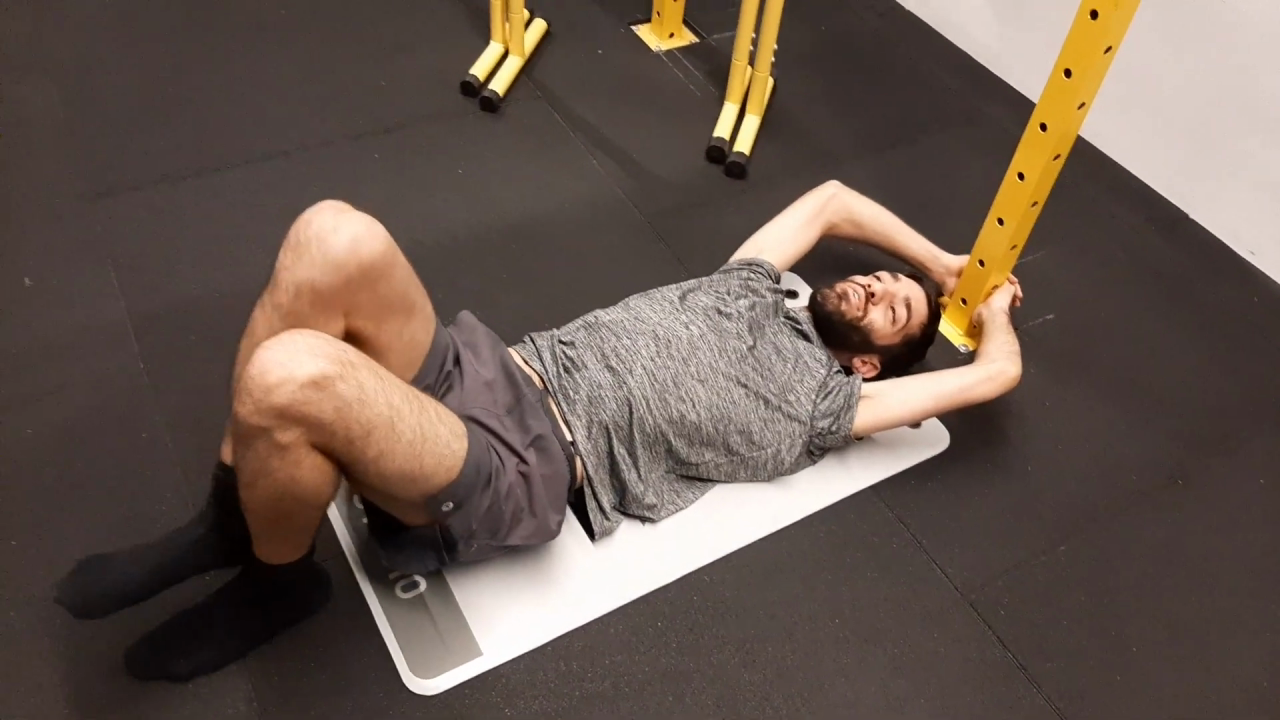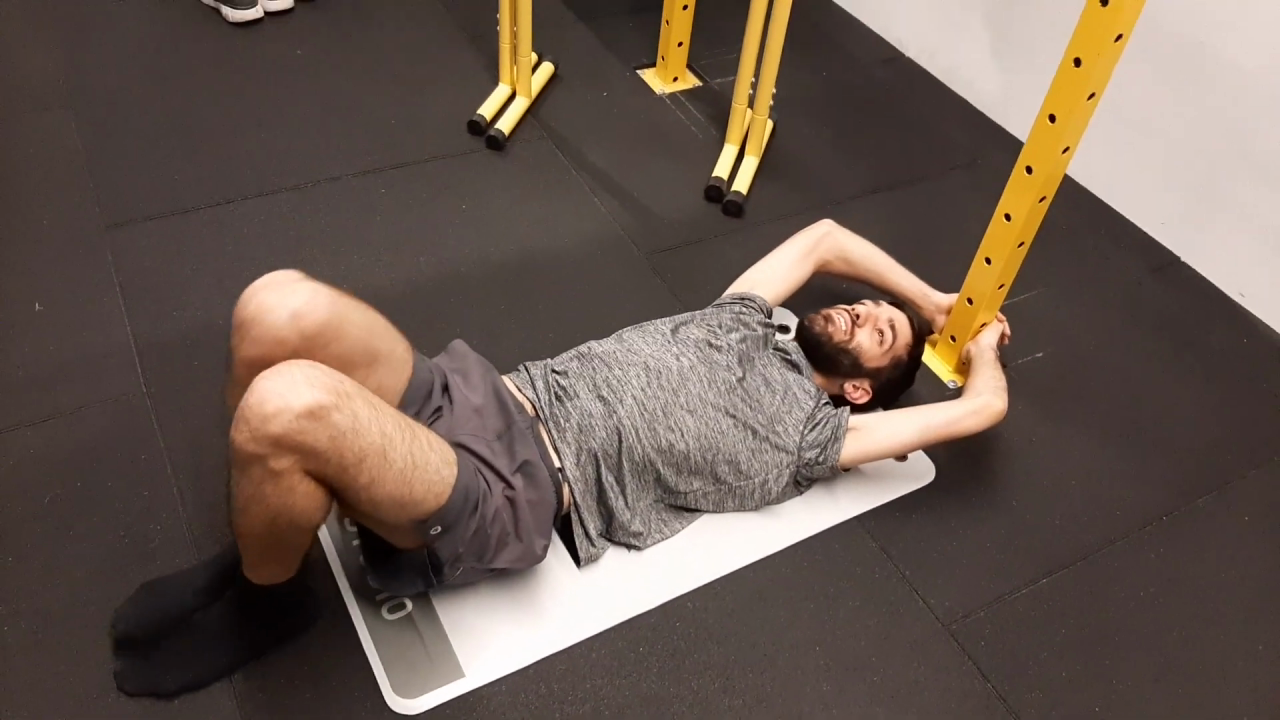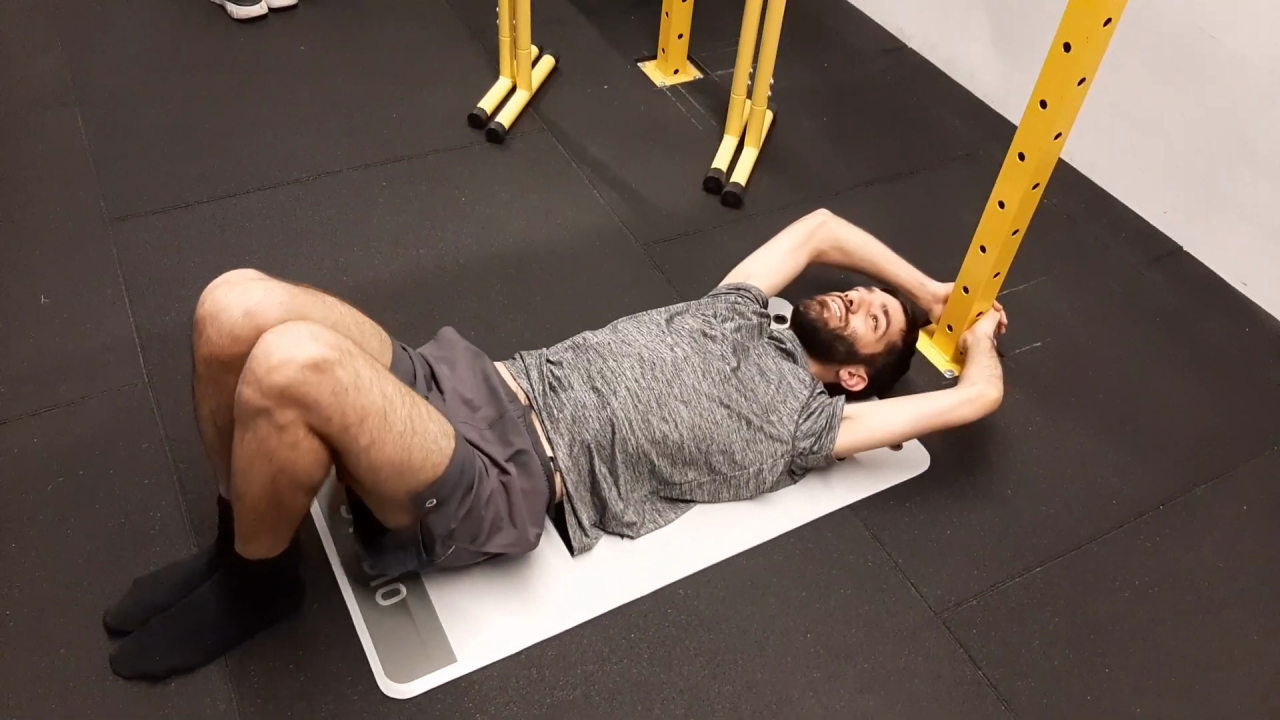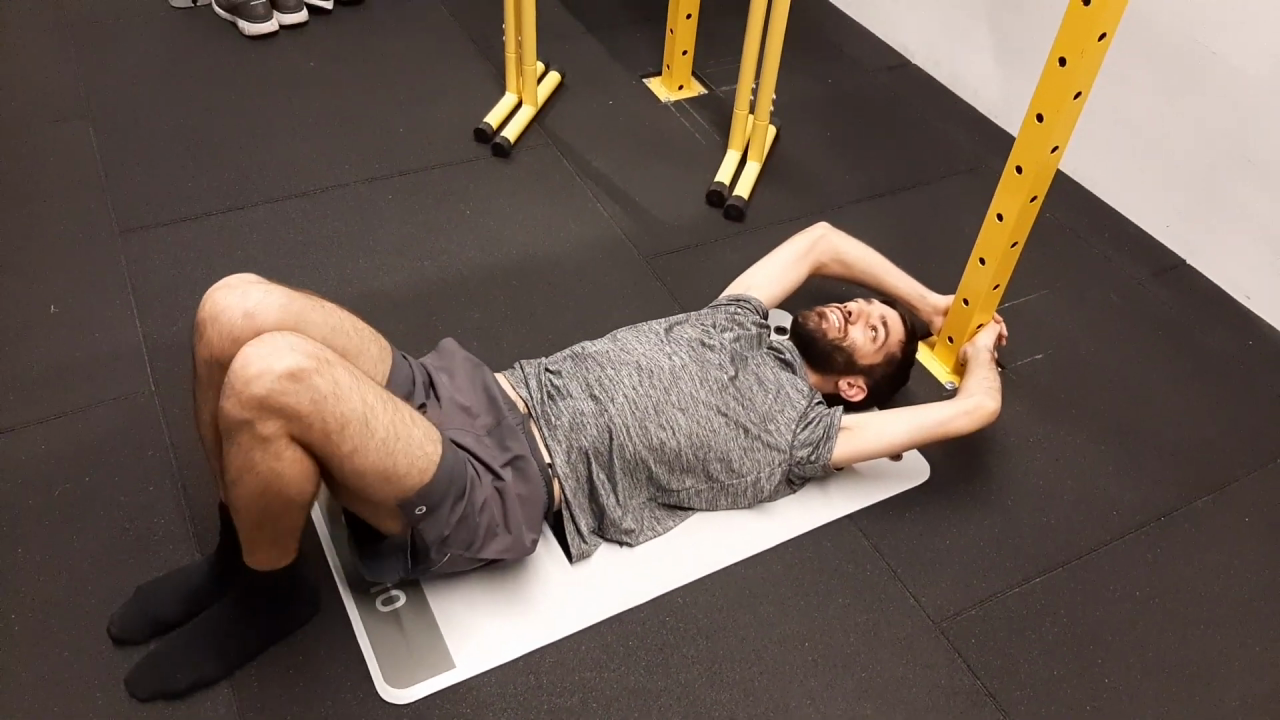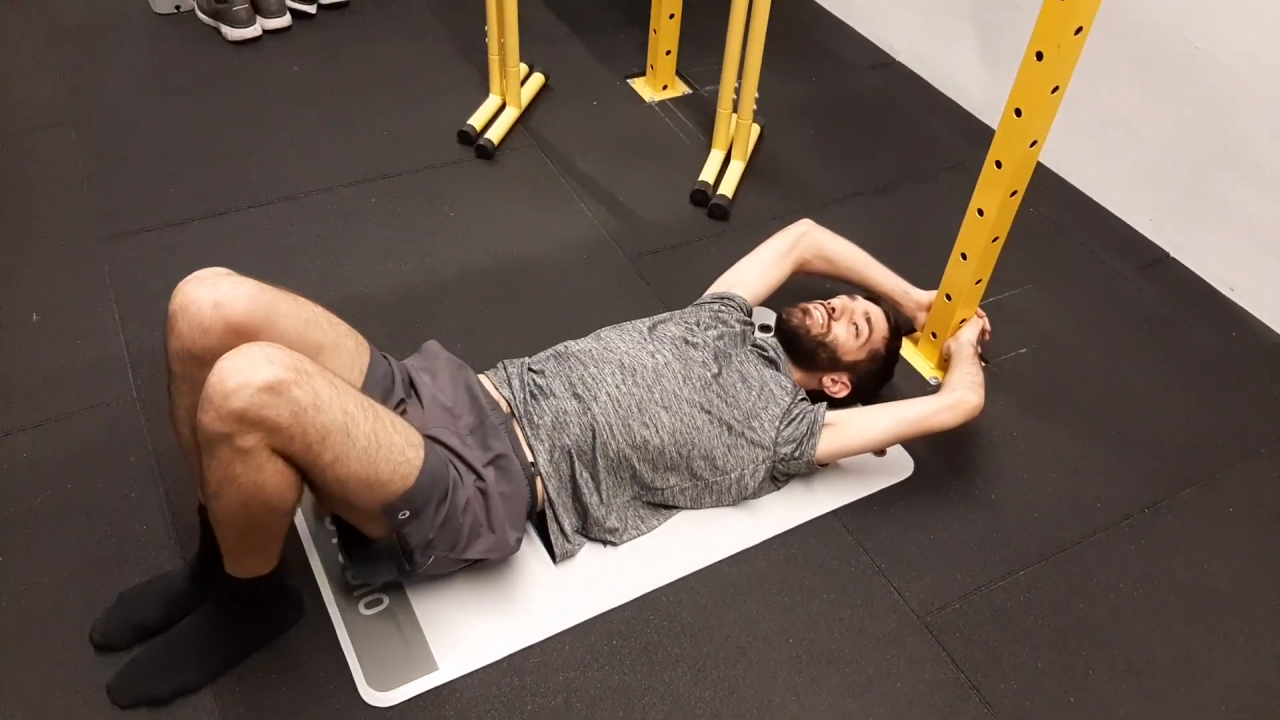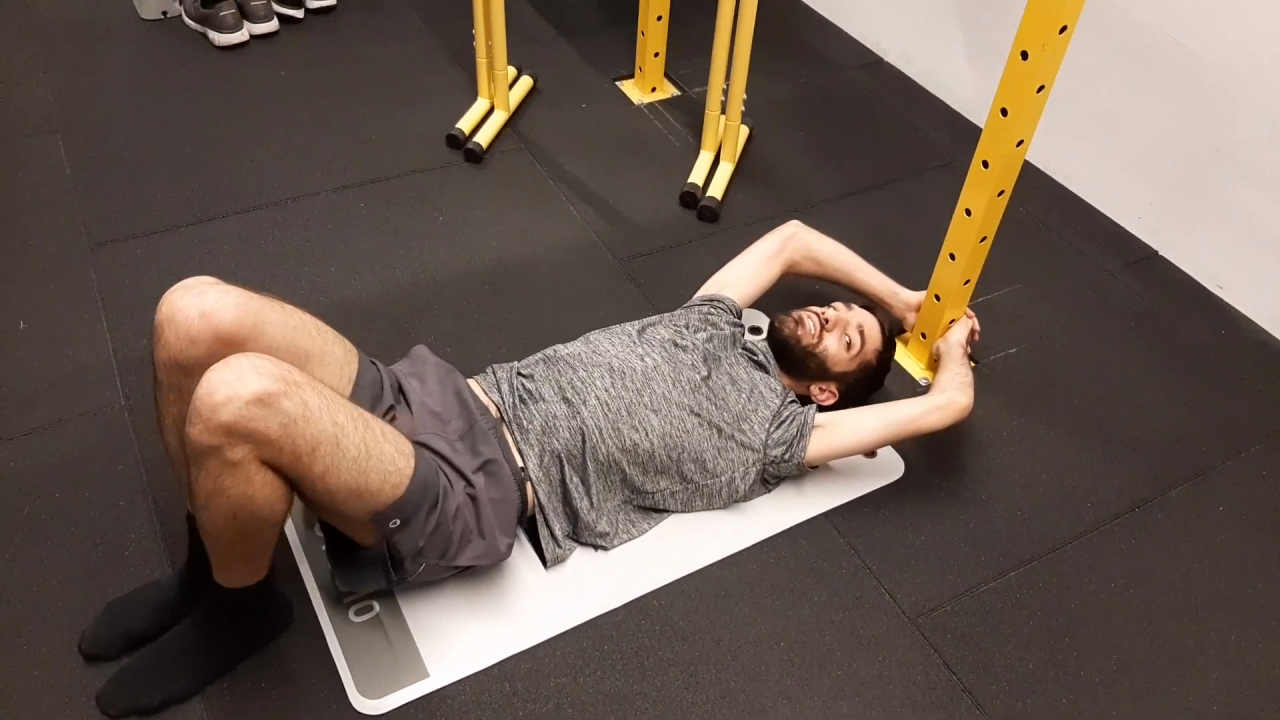
dt=0.3s
person 1, frame 1
left shoulder: (824, 402)
right shoulder: (754, 293)
left elbow: (993, 374)
right elbow: (831, 197)
right wrist: (942, 259)
left hip: (520, 472)
right hip: (492, 372)
left knee: (290, 379)
right knee: (339, 243)
left ankle: (278, 581)
right ankle: (229, 519)
person 1, frame 2
left shoulder: (814, 435)
right shoulder: (744, 326)
left elbow: (979, 408)
right elbow: (824, 237)
right wrist: (935, 298)
left hip: (509, 497)
right hip: (485, 399)
left knee: (288, 407)
right knee: (279, 311)
left ankle: (263, 602)
right ankle: (249, 555)
person 1, frame 3
left shoulder: (807, 422)
right shoulder: (739, 317)
left elbow: (977, 396)
right elbow: (821, 227)
right wrist: (933, 288)
left hip: (499, 484)
right hip: (477, 385)
left knee: (294, 361)
right knee: (237, 309)
left ankle: (254, 582)
right ankle: (238, 536)
person 1, frame 4
left shoulder: (805, 434)
right shoulder: (740, 327)
left elbow: (972, 408)
right elbow: (820, 239)
right wrist: (932, 299)
left hip: (495, 492)
right hip: (473, 396)
left knee: (273, 376)
right knee: (239, 313)
left ankle: (266, 592)
right ankle: (238, 552)
person 1, frame 5
left shoulder: (788, 429)
right shoulder: (725, 325)
left elbow: (955, 402)
right elbow: (804, 236)
right wrist: (916, 296)
left hip: (479, 491)
right hip: (460, 394)
left knee: (249, 389)
right knee: (209, 304)
left ankle: (247, 599)
right ankle: (219, 553)
person 1, frame 6
left shoulder: (779, 433)
right shoulder: (716, 327)
left elbow: (944, 403)
right elbow: (792, 237)
right wrist: (903, 296)
left hip: (472, 496)
right hip: (446, 399)
left knee: (239, 399)
right knee: (196, 317)
left ankle: (237, 606)
right ankle: (209, 561)
